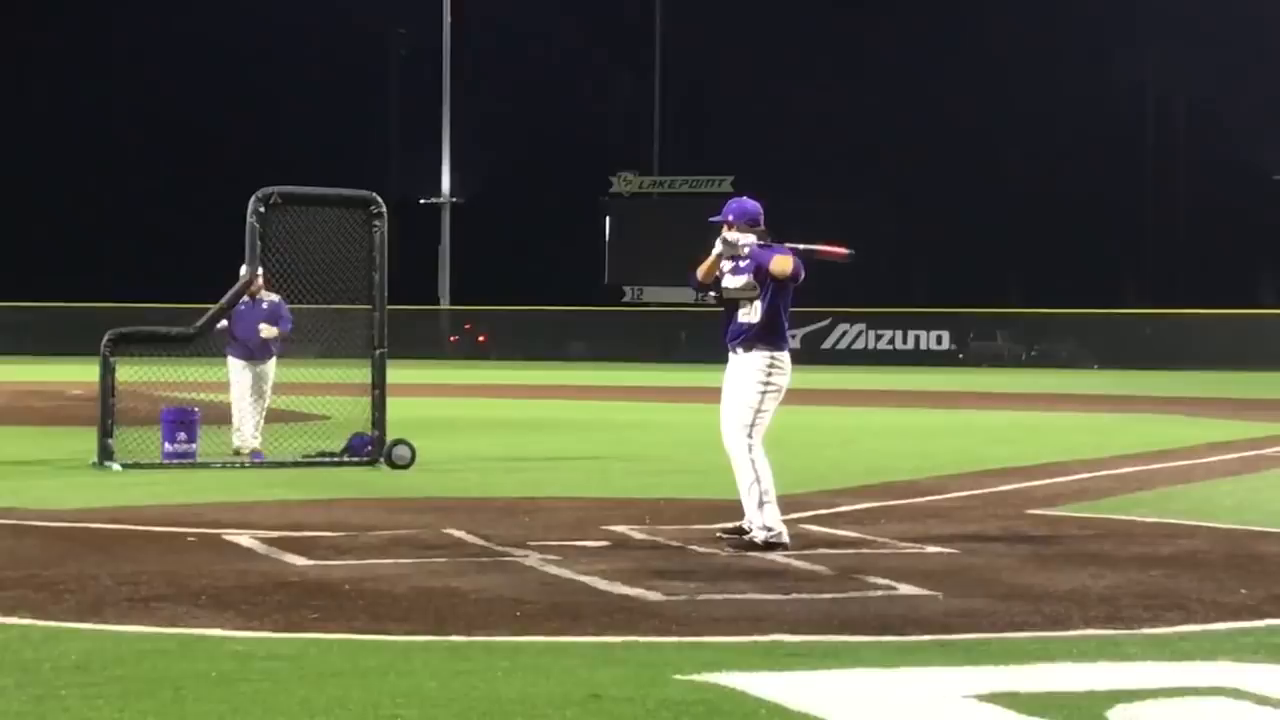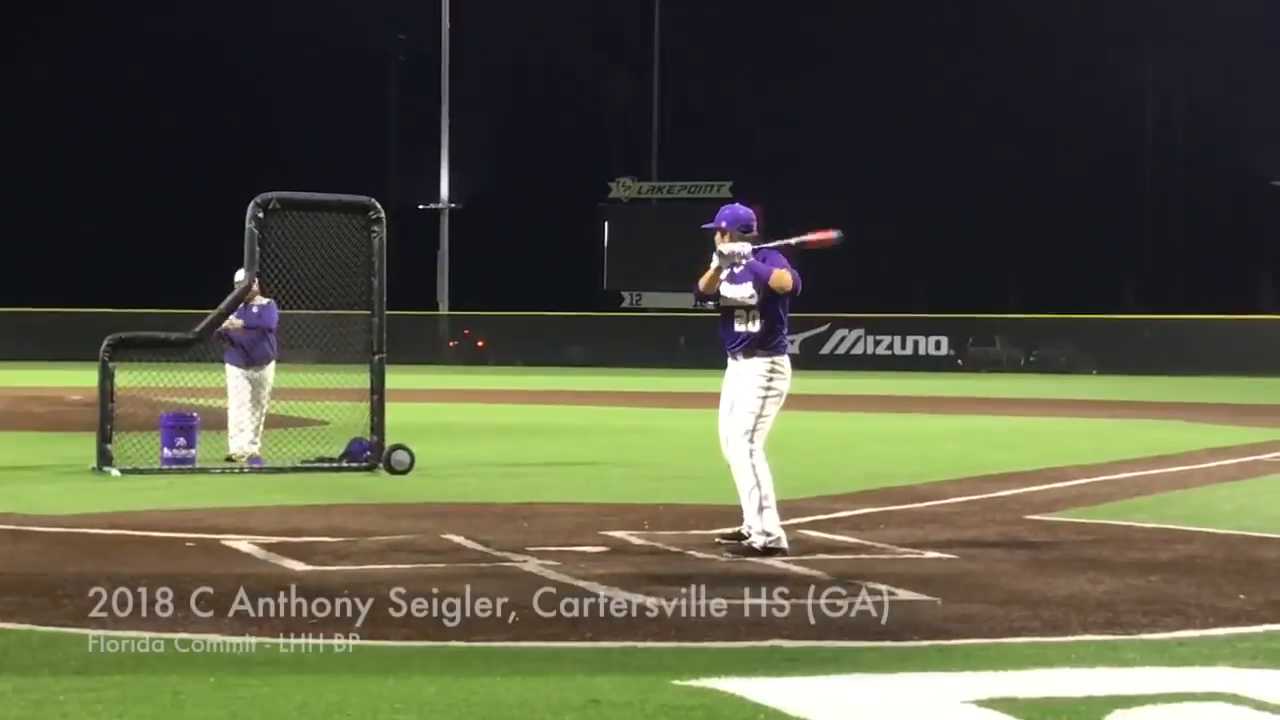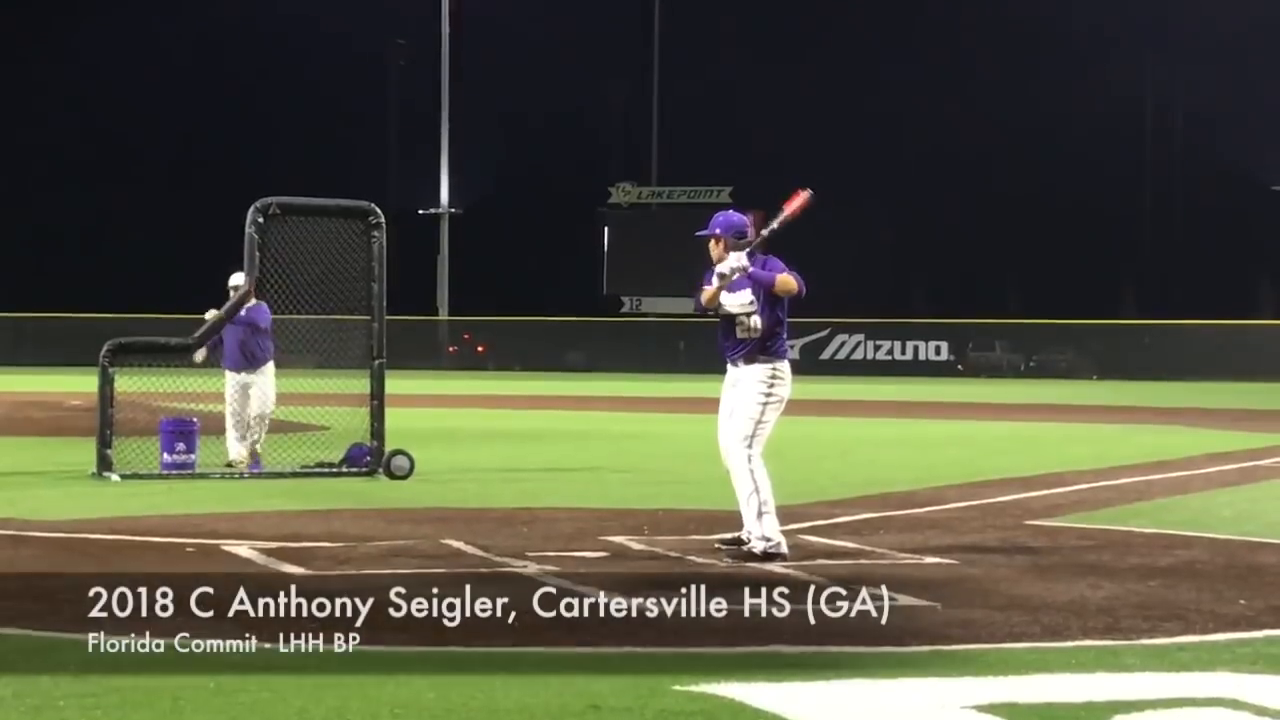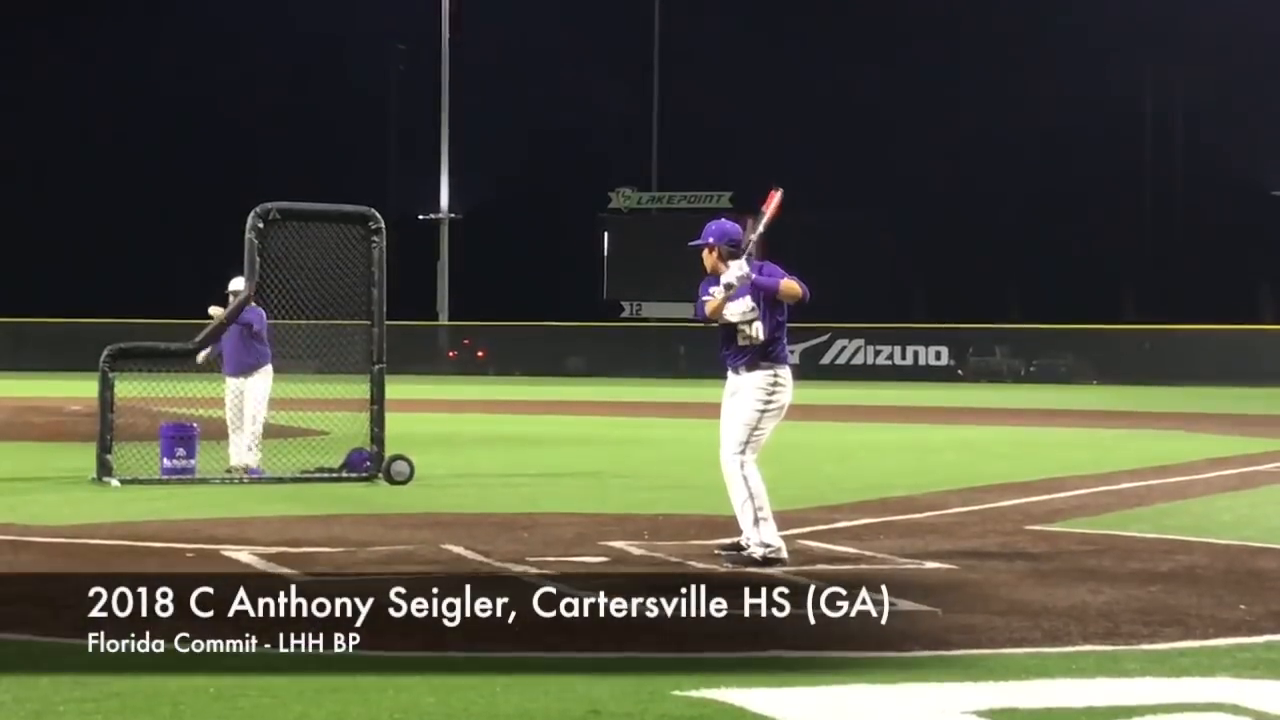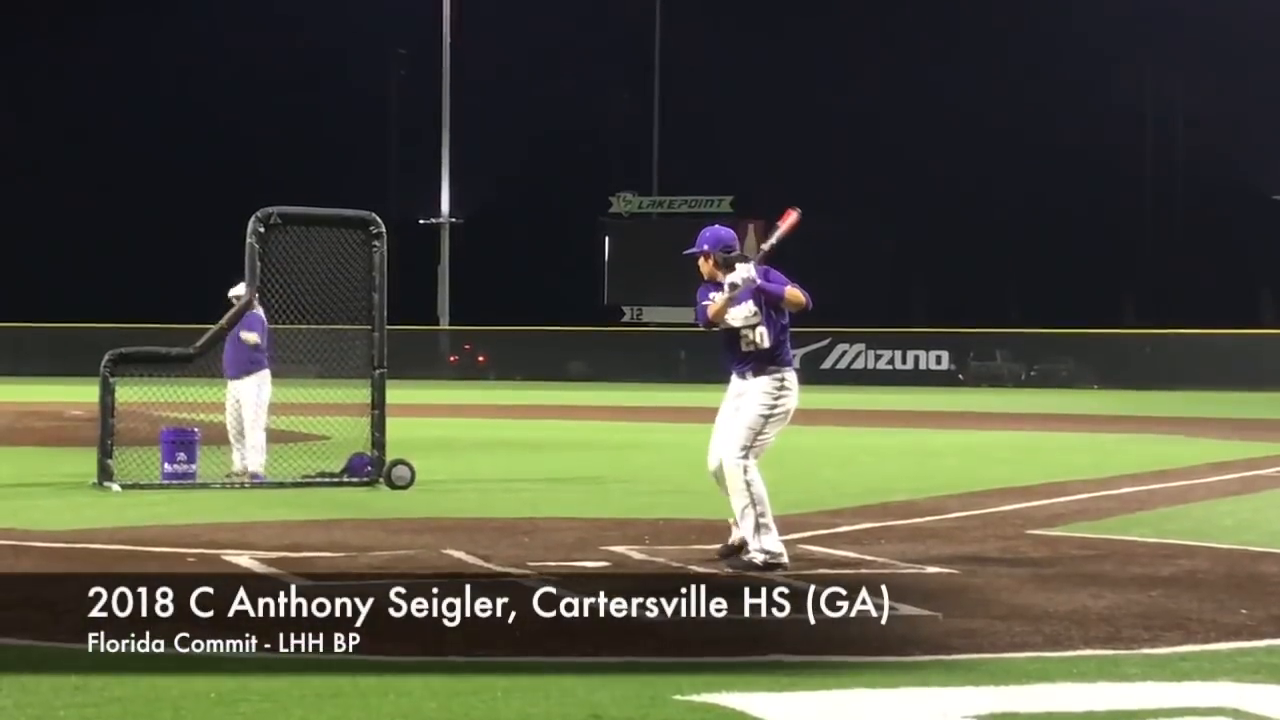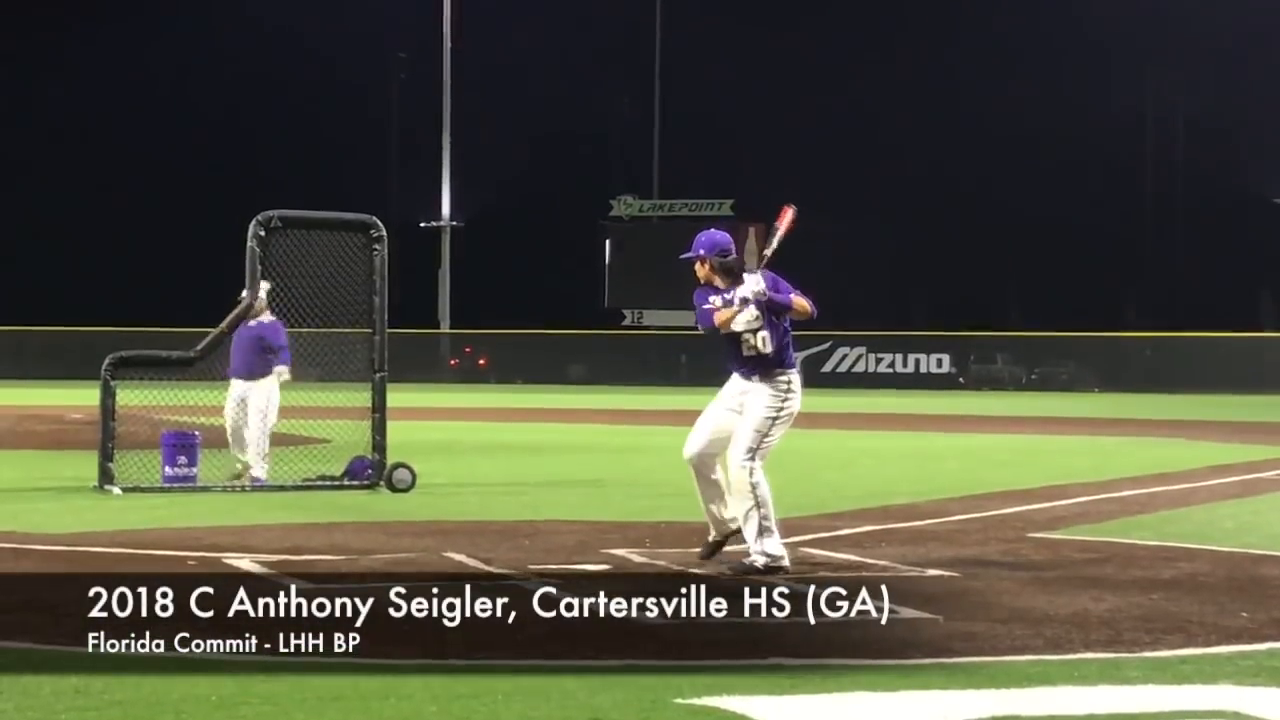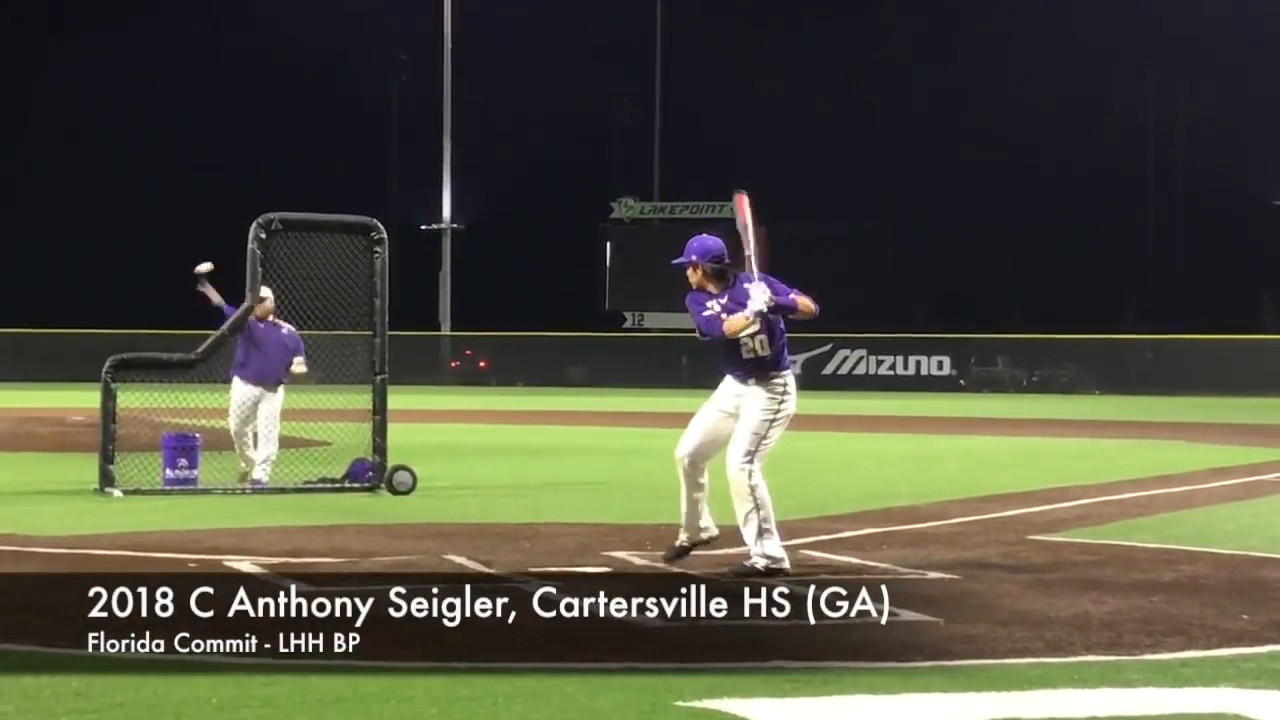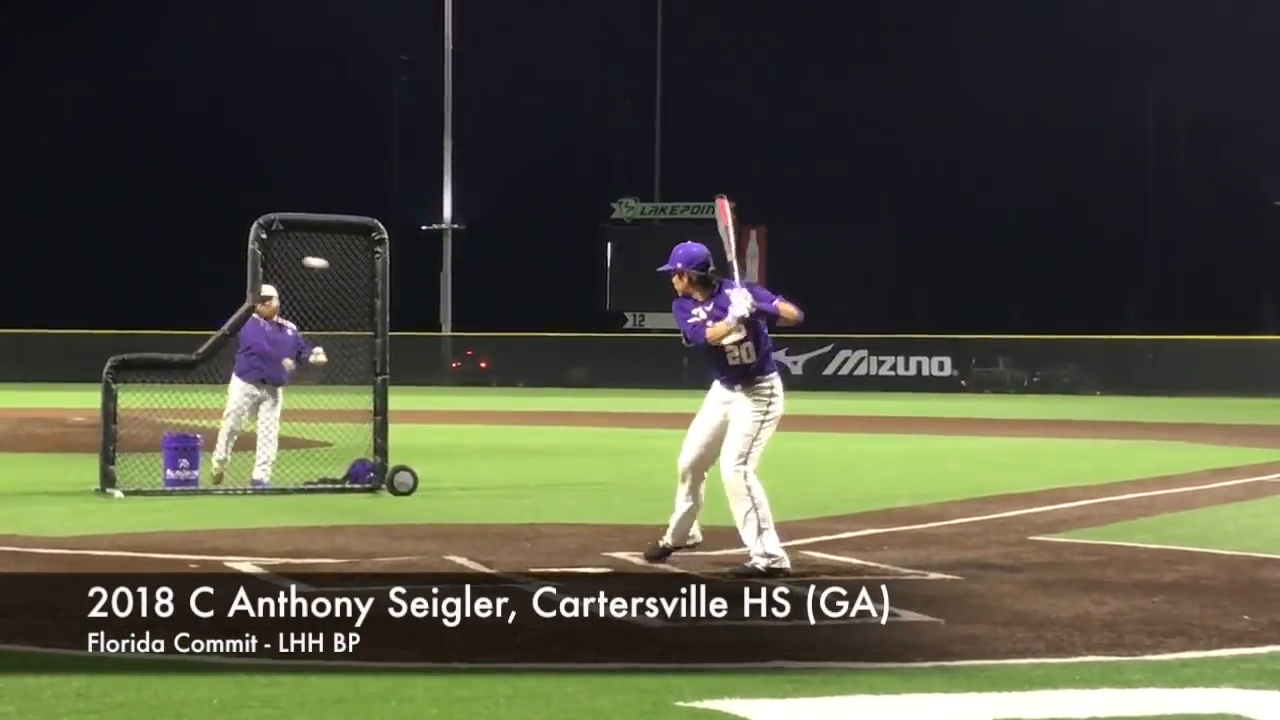
dt=0.2s
person 1, frame 1
left shoulder: (773, 255)
right shoulder: (728, 261)
left elbow: (791, 270)
right elbow: (701, 281)
left wrist: (752, 250)
right wrist: (721, 251)
left hip: (764, 362)
right hip: (738, 360)
left knee: (744, 440)
right knee: (733, 440)
left ankle: (770, 531)
right ankle: (755, 520)
person 1, frame 2
left shoulder: (768, 259)
right shoulder: (723, 267)
left elbow: (791, 284)
right elbow: (703, 291)
left wrist: (748, 261)
right wrist: (720, 263)
left hip: (765, 367)
right hip: (737, 366)
left knee: (745, 445)
right knee: (731, 446)
left ankle: (769, 536)
right ankle: (753, 526)
person 1, frame 3
left shoulder: (764, 265)
right shoulder: (716, 274)
left elbow: (795, 288)
right elbow: (704, 303)
left wrist: (749, 272)
right wrist: (720, 281)
left hip: (765, 372)
right hip: (736, 372)
left knee: (743, 451)
right knee: (731, 451)
left ankle: (768, 542)
right ankle: (753, 531)
person 1, frame 4
left shoulder: (761, 271)
right shoulder: (710, 285)
left elbow: (799, 293)
right elbow: (707, 314)
left wrist: (751, 280)
right wrist: (726, 290)
left hip: (767, 379)
right hip: (736, 379)
left knee: (736, 455)
right knee: (732, 458)
left ankle: (768, 547)
right ankle: (753, 536)
person 1, frame 5
left shoulder: (762, 274)
right shoulder: (709, 291)
left elbow: (802, 302)
right elbow: (708, 318)
left wrist: (758, 285)
right wrist: (730, 292)
left hip: (773, 383)
right hip: (740, 383)
left knee: (737, 459)
right knee: (718, 462)
left ankle: (768, 552)
right ankle: (747, 533)
person 1, frame 6
left shoulder: (762, 280)
right shoulder: (704, 294)
left elbow: (807, 310)
right elbow: (715, 322)
left wrist: (767, 297)
right wrist: (740, 301)
left hip: (776, 386)
right hip: (739, 383)
left knee: (743, 461)
right knee: (696, 450)
left ankle: (770, 555)
right ankle: (724, 524)
person 1, frame 7
left shoulder: (755, 284)
right shoulder: (696, 300)
left elbow: (810, 308)
right elbow: (722, 329)
left wrist: (773, 302)
right wrist: (753, 312)
left hip: (772, 388)
right hip: (734, 386)
left knee: (741, 465)
right knee: (688, 453)
left ankle: (771, 557)
right ankle: (696, 530)
person 1, frame 8
left shoulder: (742, 291)
right shoulder: (682, 305)
left elbow: (795, 315)
right elbow: (705, 336)
left wrist: (757, 309)
right wrist: (734, 318)
left hip: (759, 391)
right hip: (724, 391)
left knee: (737, 470)
right knee: (690, 462)
left ankle: (771, 557)
right ankle: (680, 537)
person 2, frame 1
left shoulder: (275, 301)
right shoulder: (234, 301)
left elbow: (287, 323)
right elbow: (220, 322)
left wrist: (276, 331)
right wrist: (222, 324)
left hip: (265, 361)
right hip: (238, 360)
left knee: (260, 403)
right knee: (240, 399)
left ankle: (254, 444)
right ankle: (242, 443)
person 2, frame 2
left shoulder: (267, 306)
left elbow: (269, 323)
right elbow: (221, 332)
left wrist: (242, 324)
right wrist: (222, 325)
left hip: (263, 367)
right hip: (236, 367)
left knee: (258, 410)
right knee: (238, 408)
left ankle: (252, 449)
right ankle: (238, 451)
person 2, frame 3
left shoulder: (259, 308)
left elbow: (254, 321)
right elbow: (220, 338)
right wrist: (205, 350)
left hip: (260, 370)
right hip: (233, 373)
left knee: (261, 411)
right knee: (235, 416)
left ankle: (253, 451)
right ankle: (238, 456)
person 2, frame 4
left shoulder: (254, 312)
right shoulder: (235, 315)
left elbow: (248, 321)
left wrist: (225, 314)
right wrist: (210, 351)
left hip: (256, 374)
right hip: (233, 377)
left knee: (253, 417)
right knee: (235, 422)
left ankle: (250, 463)
right ankle: (237, 463)
person 2, frame 5
left shoulder: (252, 317)
right shoulder: (249, 314)
left elbow: (252, 331)
left wrist: (248, 336)
left hip: (254, 379)
right hip: (235, 381)
left knee: (253, 422)
right knee: (235, 426)
left ankle: (255, 470)
right ankle: (241, 468)
person 2, frame 6
left shoulder: (270, 324)
right shoulder: (247, 321)
left elbow: (283, 347)
left wrist: (283, 366)
left hip: (262, 383)
right hip: (238, 383)
left knee: (258, 428)
right knee: (232, 425)
left ankle: (257, 472)
right ankle: (245, 463)
person 2, frame 7
left shoulder: (289, 331)
right shoulder: (249, 322)
left elbow: (297, 352)
right elbow: (232, 315)
left wrist: (298, 361)
right wrist: (217, 300)
left hip: (273, 390)
right hip: (244, 387)
left knee: (268, 433)
right knee: (238, 427)
left ankle: (260, 474)
right ankle: (249, 463)
person 2, frame 8
left shoulder: (290, 329)
right shoulder: (252, 323)
left elbow: (303, 350)
right elbow: (259, 347)
left wrist: (314, 356)
right wrist: (281, 360)
left hip: (273, 389)
right hip: (245, 384)
left knee: (269, 433)
right knee: (231, 425)
left ankle: (261, 476)
right ankle: (218, 464)
